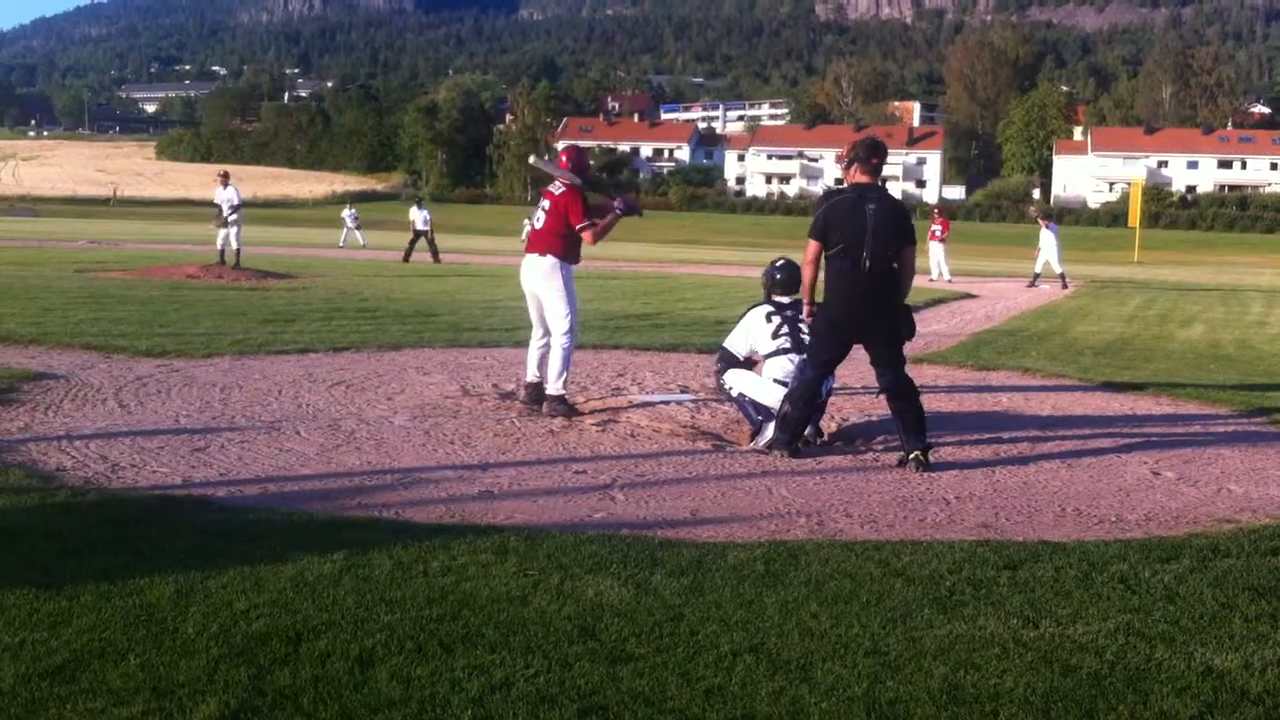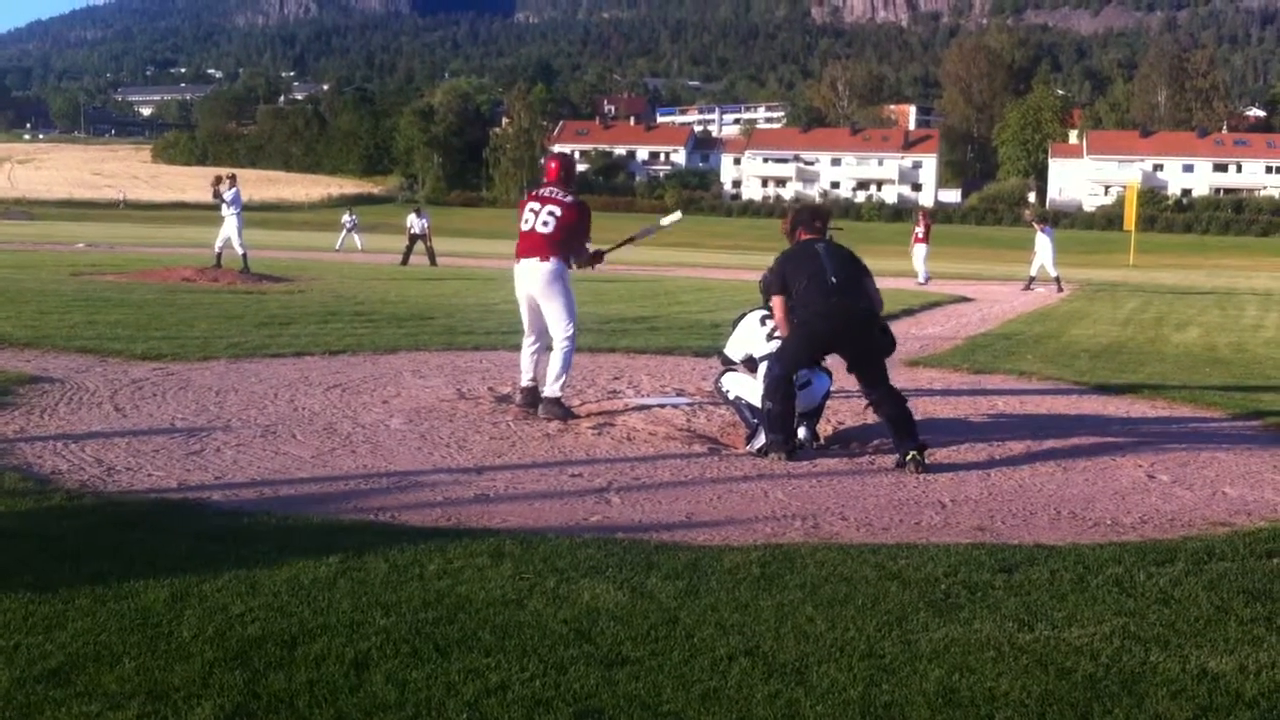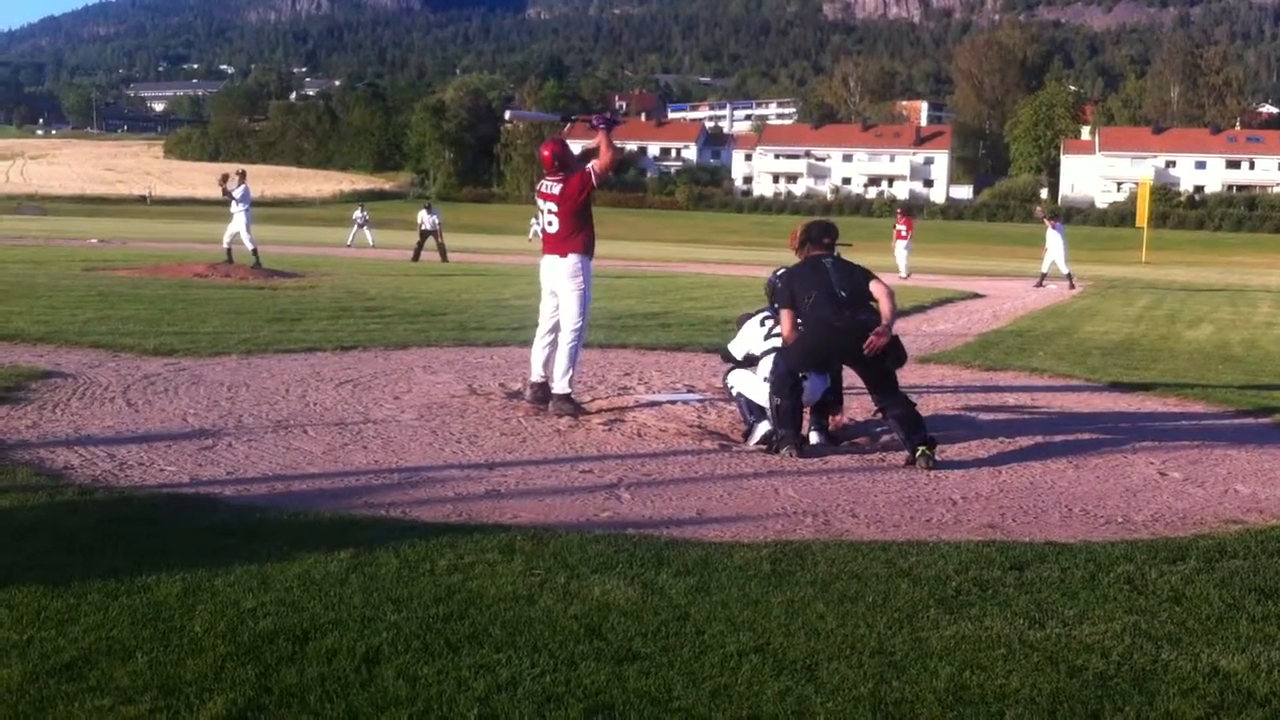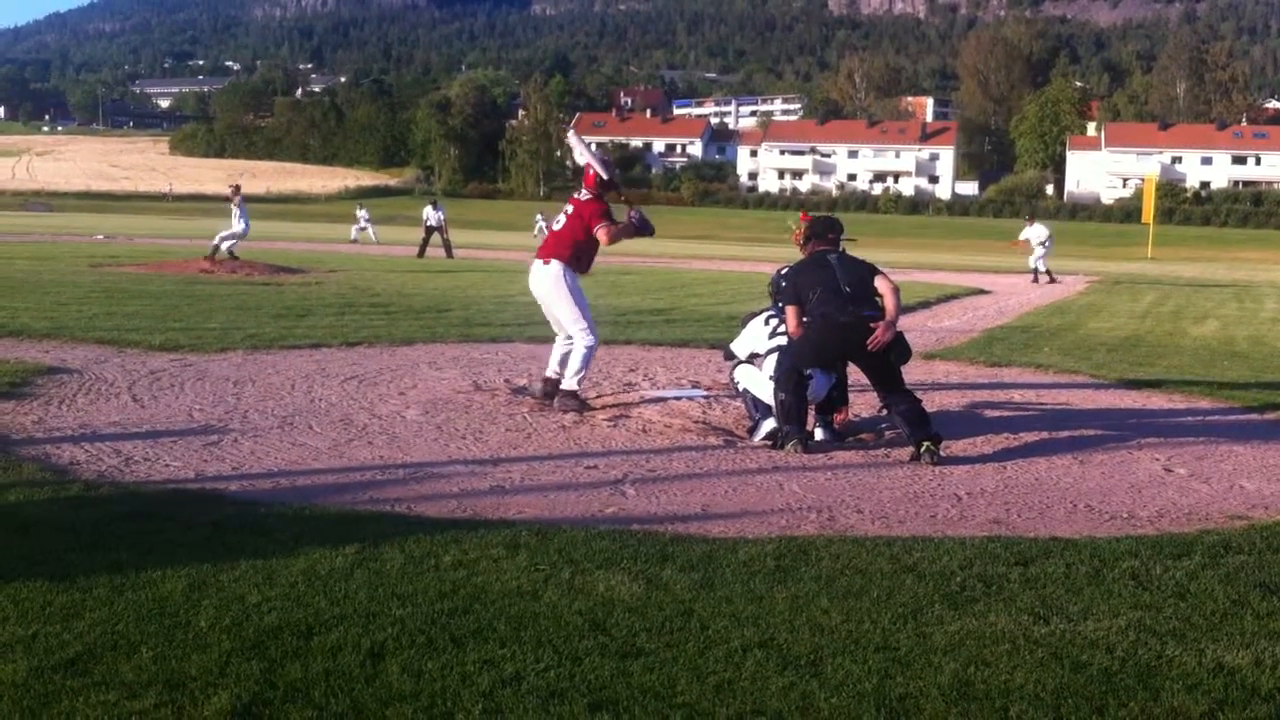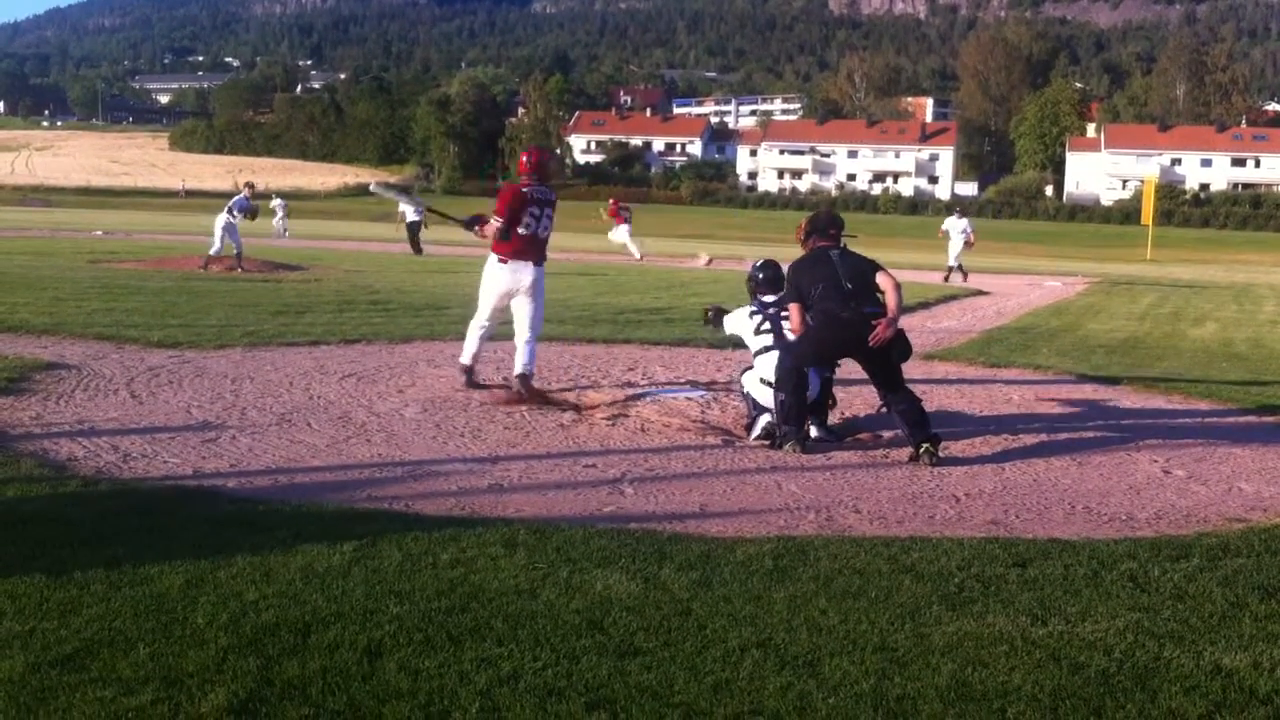
dt=1s
person 1, frame 1
left shoulder: (832, 203)
right shoulder: (897, 209)
left elbow: (811, 260)
right elbow: (907, 268)
left wrist: (808, 301)
right wrist: (893, 304)
left hip: (839, 307)
right hip: (883, 308)
left knee: (812, 371)
right knee: (894, 377)
left ankle: (784, 439)
right ankle: (916, 449)
person 1, frame 2
left shoulder: (786, 259)
right shoulder: (845, 254)
left elbow: (780, 316)
right elbow: (876, 301)
left wrist: (796, 348)
right wrist: (854, 346)
left hip: (816, 322)
right hip: (859, 320)
left knee: (779, 371)
right knee: (878, 388)
left ankle: (778, 444)
right ankle: (911, 450)
person 1, frame 3
left shoulder: (793, 274)
right shoulder: (853, 269)
left elbow: (788, 331)
right elbow: (885, 292)
left wrist: (806, 355)
right wrist: (886, 327)
left hip: (824, 334)
right hip: (866, 334)
left knee: (784, 368)
right knee: (889, 393)
left ankle: (788, 440)
right ankle: (921, 447)
person 1, frame 4
left shoulder: (798, 271)
right shoulder: (858, 264)
left elbow: (794, 327)
right elbow: (889, 288)
left wrist: (812, 348)
right wrist: (890, 322)
left hip: (827, 331)
right hip: (870, 330)
left knee: (788, 367)
right knee: (893, 389)
left ankle: (792, 436)
right ankle: (926, 443)
person 1, frame 5
left shoulder: (800, 267)
right shoulder: (859, 260)
left elbow: (797, 324)
right elbow: (890, 284)
left wrist: (814, 345)
right wrist: (892, 319)
left hip: (830, 328)
right hip: (872, 327)
left knee: (790, 364)
right knee: (894, 387)
left ankle: (791, 436)
right ankle: (925, 443)
person 2, frame 1
left shoulder: (553, 189)
right shoulder: (572, 194)
left elbow: (587, 216)
right elbow: (591, 236)
left wrist: (616, 209)
right wrist: (617, 212)
left hip: (531, 265)
right hip: (551, 267)
left knee: (541, 331)
right knee: (563, 333)
left ankle: (532, 387)
right ankle: (554, 397)
person 2, frame 2
left shoulder: (530, 198)
right shoulder: (577, 206)
right elbow: (578, 252)
right wrist: (592, 258)
left hip: (523, 268)
right hip: (549, 269)
left knee: (534, 334)
right knee: (563, 336)
left ankle: (527, 390)
right ankle: (550, 399)
person 2, frame 3
left shoulder: (543, 186)
right shoulder: (575, 185)
left elbow: (576, 164)
right elbow: (607, 159)
left wrist: (595, 140)
right wrist: (603, 129)
left hip: (549, 264)
right hip: (572, 265)
left knee: (547, 328)
right knee: (571, 332)
left ankle: (537, 385)
right ankle: (560, 396)
person 2, frame 4
left shoulder: (580, 200)
right shoulder: (595, 205)
left elbow: (606, 230)
right elbow: (606, 238)
left wrist: (631, 226)
right wrist: (632, 224)
left hip: (540, 271)
right hip: (556, 273)
left knee: (567, 334)
right knee: (586, 337)
left ankle: (549, 383)
right ankle: (567, 393)
person 2, frame 5
left shoulder: (512, 192)
right shoulder: (551, 197)
left elbow: (493, 235)
left wrist: (480, 230)
right wrist: (494, 224)
left hip: (502, 267)
right hip: (532, 272)
left knee: (482, 320)
right knee: (527, 333)
left ankle: (467, 369)
right ankle: (522, 375)
person 3, frame 1
left shoulder: (759, 313)
left elbow: (727, 356)
left wrist: (749, 361)
left hip: (778, 394)
left knee: (727, 376)
left ankle: (767, 425)
right ankle: (809, 425)
person 3, frame 2
left shoulder: (754, 318)
left elbow: (727, 359)
right hip: (808, 397)
left knee: (725, 380)
right knee: (823, 375)
left ankle: (762, 429)
right ankle: (805, 428)
person 3, frame 3
left shoulder: (757, 321)
left elbow: (727, 356)
right elbow: (834, 364)
right wrist: (837, 402)
left hip: (771, 392)
right hip: (809, 393)
left knee: (733, 376)
right knee: (828, 375)
left ankle: (758, 424)
right ankle: (818, 430)
person 3, frame 4
left shoulder: (762, 320)
left elbow: (729, 355)
right wrist: (842, 402)
left hip: (774, 392)
right hip: (813, 393)
left knee: (740, 369)
right knee: (833, 371)
left ankle: (764, 421)
right ankle: (824, 426)
person 3, frame 5
left shoulder: (746, 315)
left elbow: (719, 320)
left wrist: (714, 313)
right wrist: (827, 391)
left hip: (769, 394)
right hip: (806, 390)
left knee: (748, 375)
right knee: (823, 367)
left ankle: (761, 418)
right ankle: (817, 425)
